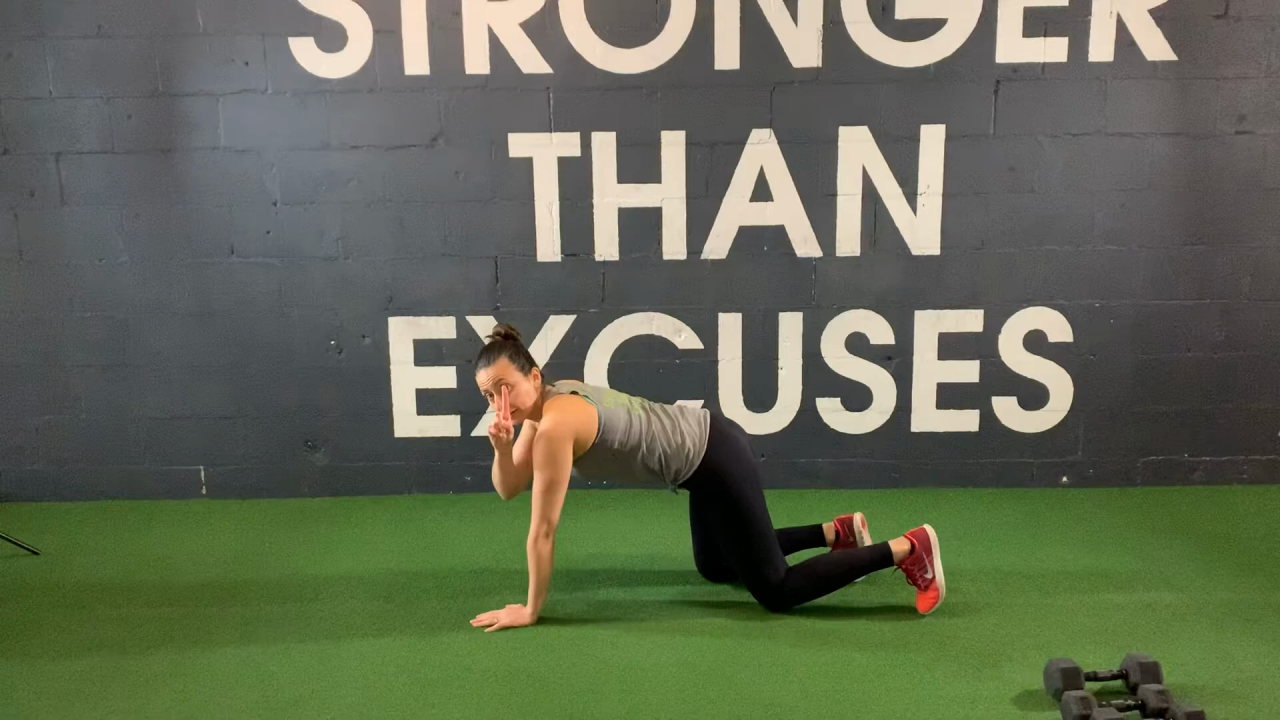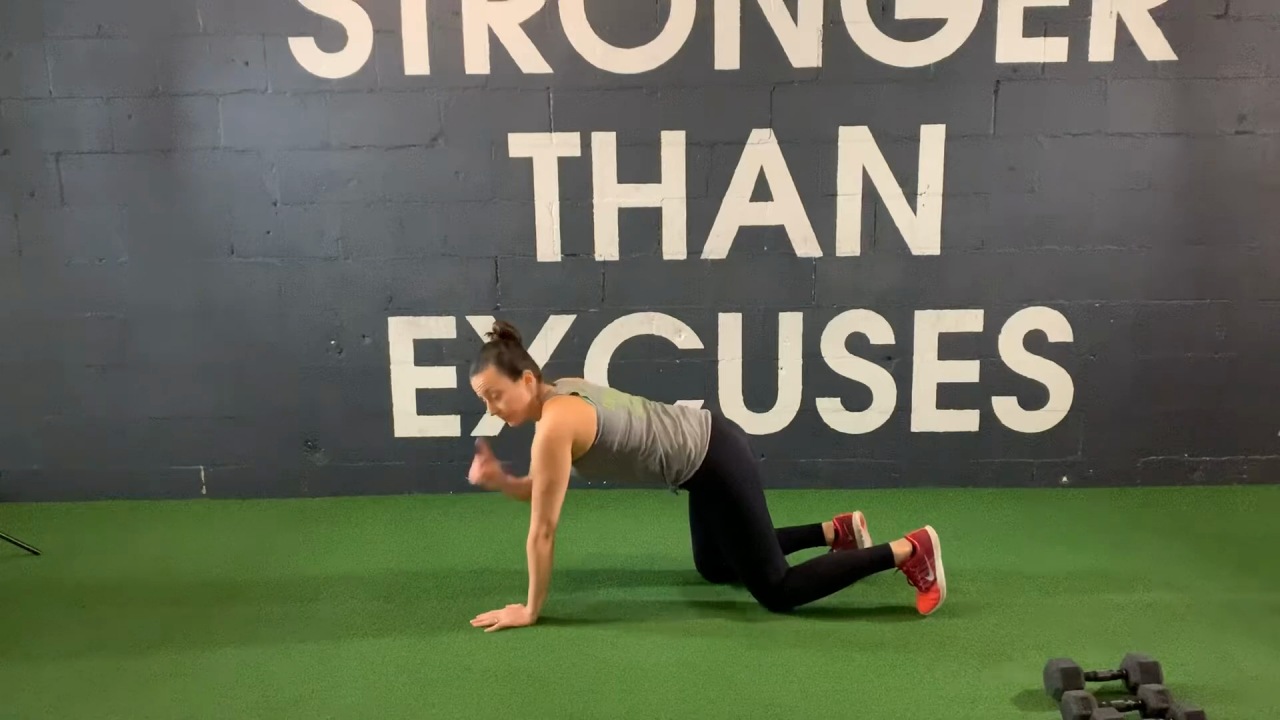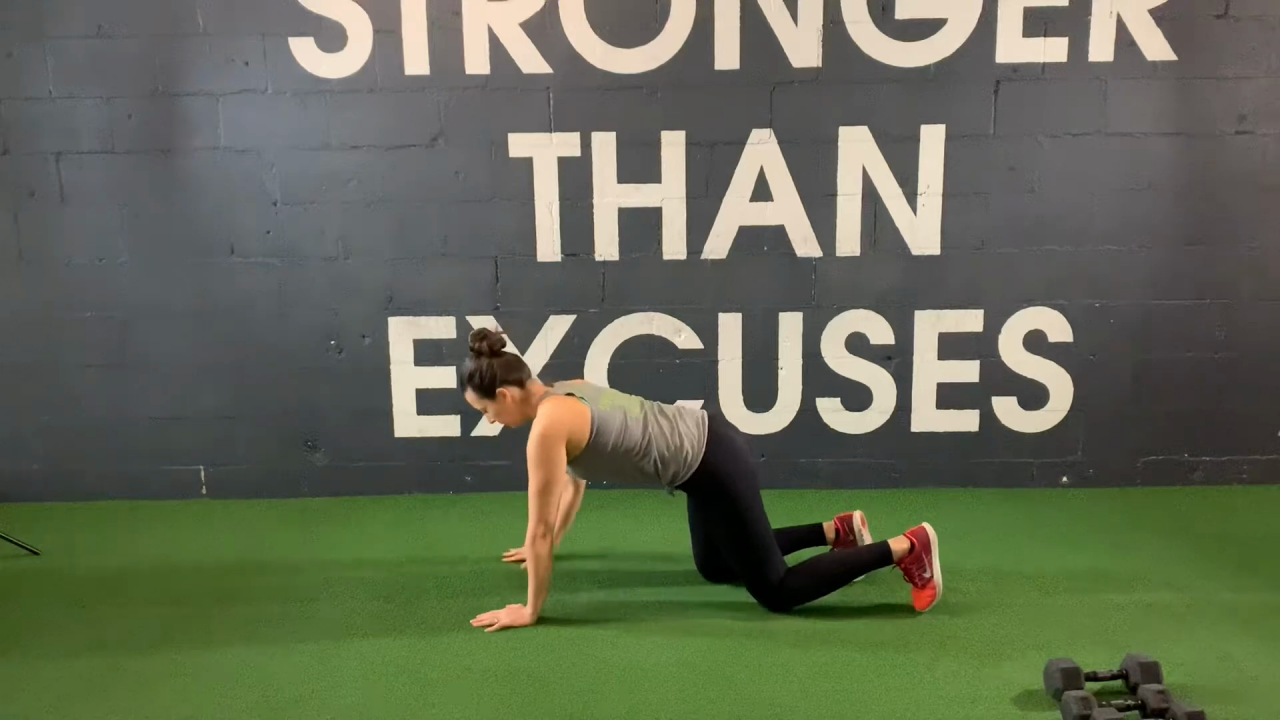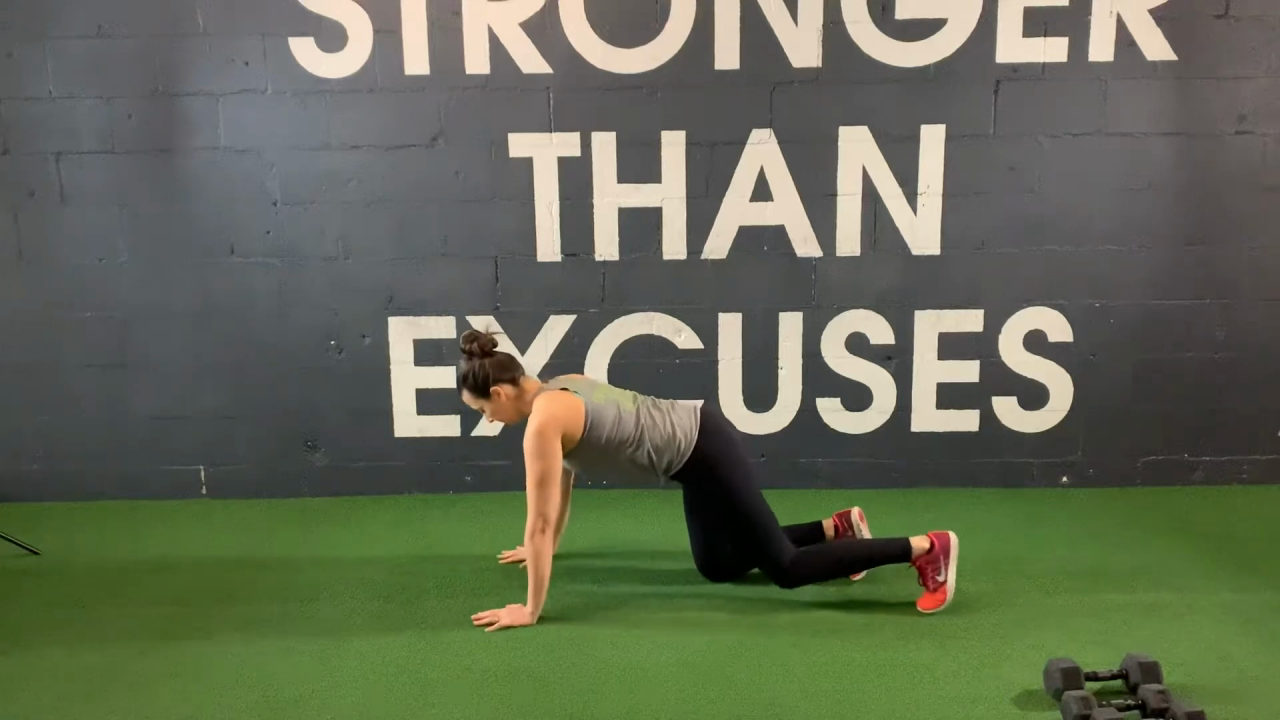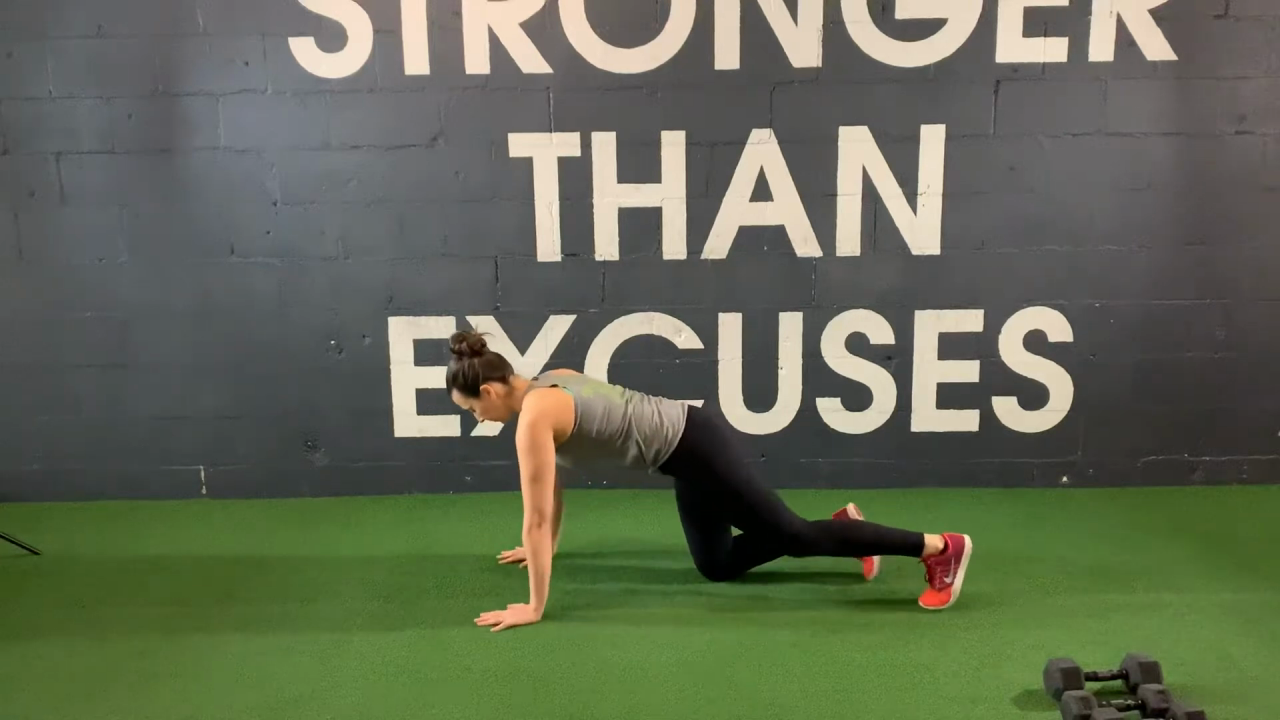
dt=0.3s
person 1, frame 1
left shoulder: (555, 424)
right shoulder: (548, 402)
left elbow: (542, 530)
right elbow: (508, 488)
left wrist: (530, 610)
right wrist: (502, 446)
left hip: (714, 459)
right hip: (708, 441)
left knee: (776, 591)
right knee: (715, 567)
left ankle: (908, 548)
right ankle: (839, 532)
person 1, frame 2
left shoulder: (554, 425)
right shoulder: (555, 395)
left elbow: (542, 530)
right elbow: (540, 490)
left wrist: (530, 610)
right wrist: (496, 478)
left hip: (715, 462)
right hip: (709, 443)
left knee: (777, 592)
right knee: (715, 567)
left ankle: (910, 550)
right ankle: (837, 532)
person 1, frame 3
left shoulder: (547, 426)
right shoulder: (564, 393)
left elbow: (539, 527)
right elbow: (576, 478)
left wrist: (531, 610)
right wrist: (546, 547)
left hip: (712, 464)
right hip: (707, 442)
left knee: (776, 591)
right knee: (715, 567)
left ankle: (907, 546)
right ankle: (838, 529)
person 1, frame 4
left shoulder: (542, 421)
right shoulder: (558, 389)
left elbow: (538, 523)
right elbow: (564, 479)
left wrist: (531, 609)
right wrist: (543, 547)
left hip: (703, 456)
right hip: (701, 436)
left knee: (784, 569)
right knee: (717, 566)
left ankle: (926, 547)
right ankle: (837, 526)
person 1, frame 5
left shoulder: (532, 418)
right shoulder: (548, 383)
left elbow: (535, 518)
right elbow: (556, 477)
left wrist: (535, 607)
right wrist: (545, 547)
left hip: (694, 447)
right hip: (690, 437)
left knee: (792, 534)
right knee: (717, 564)
left ankle: (941, 547)
right ankle: (842, 529)
